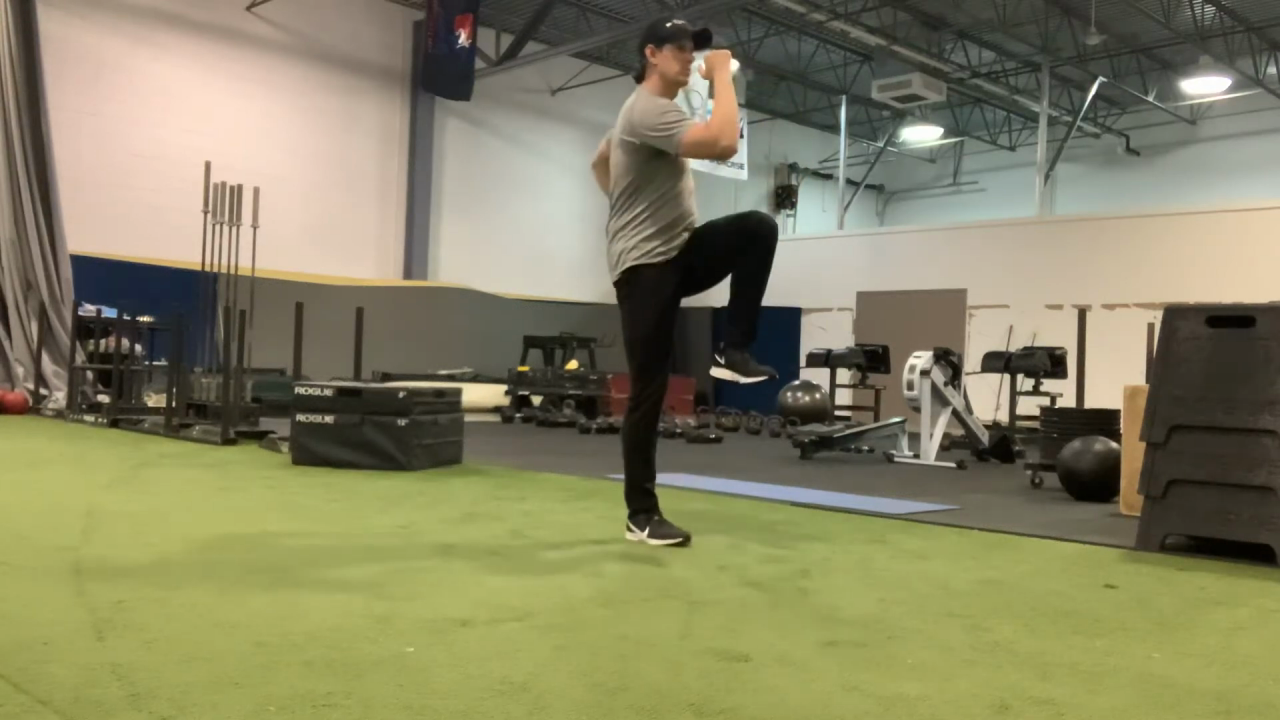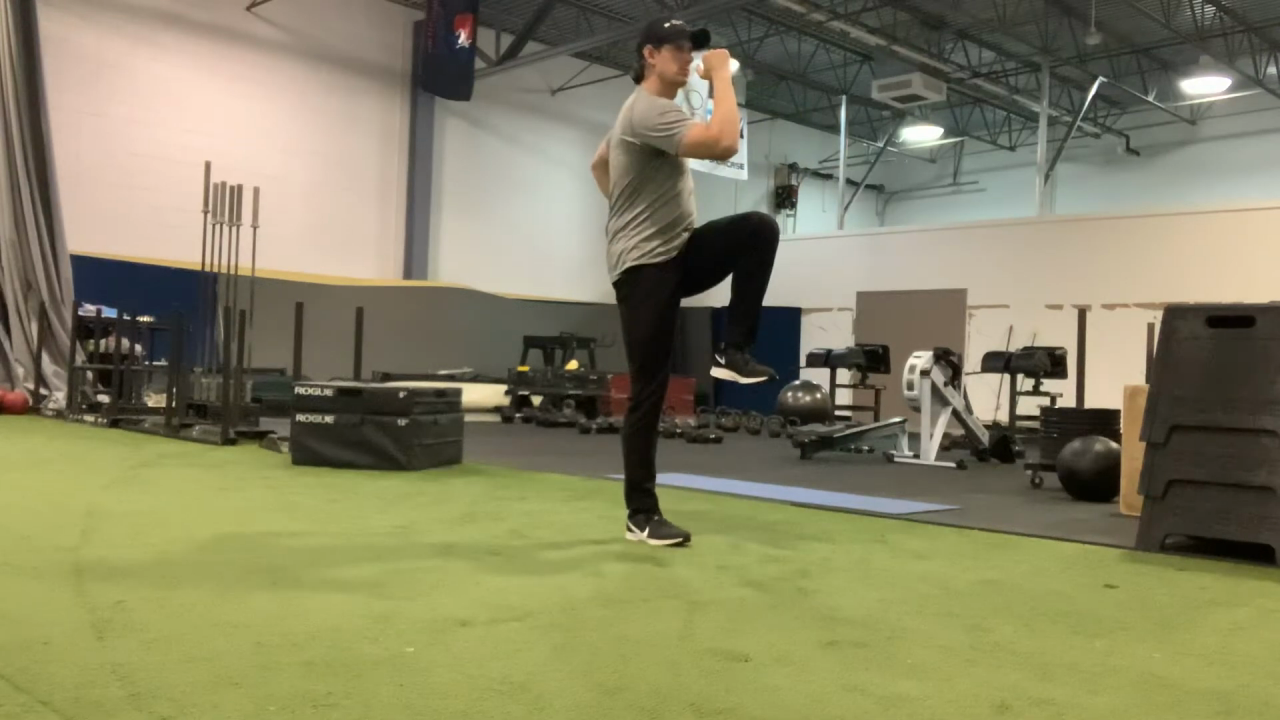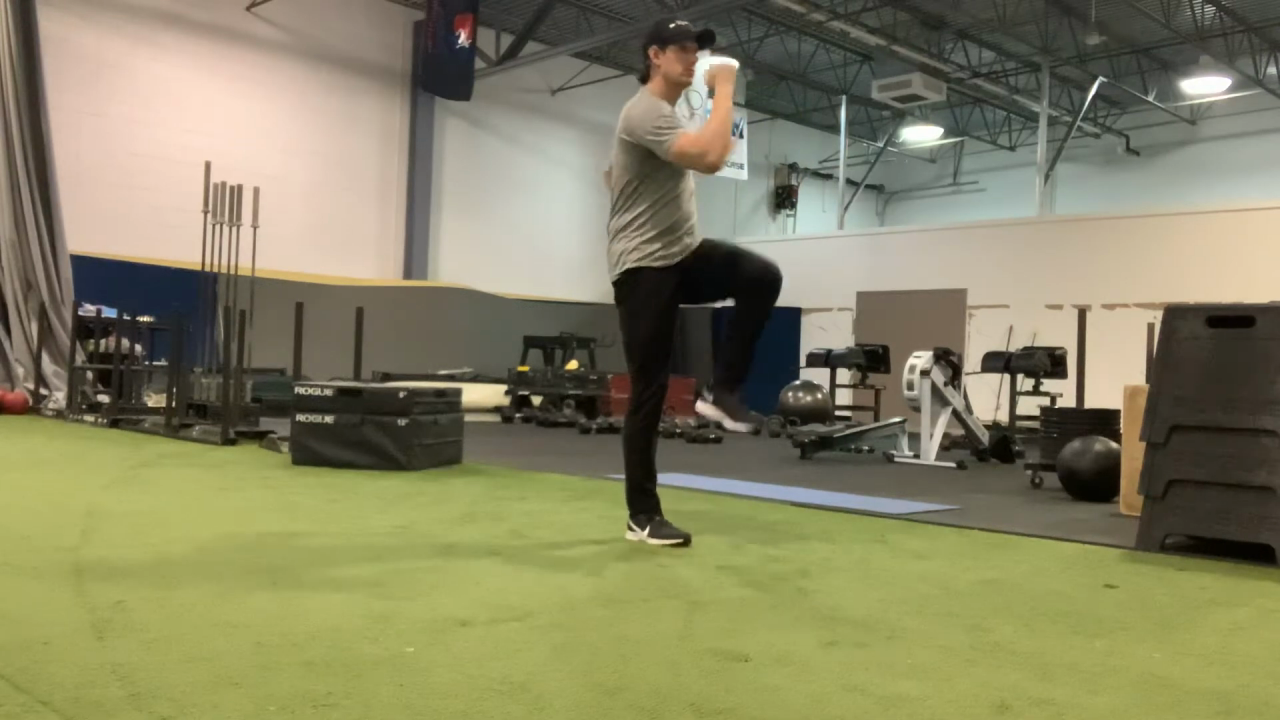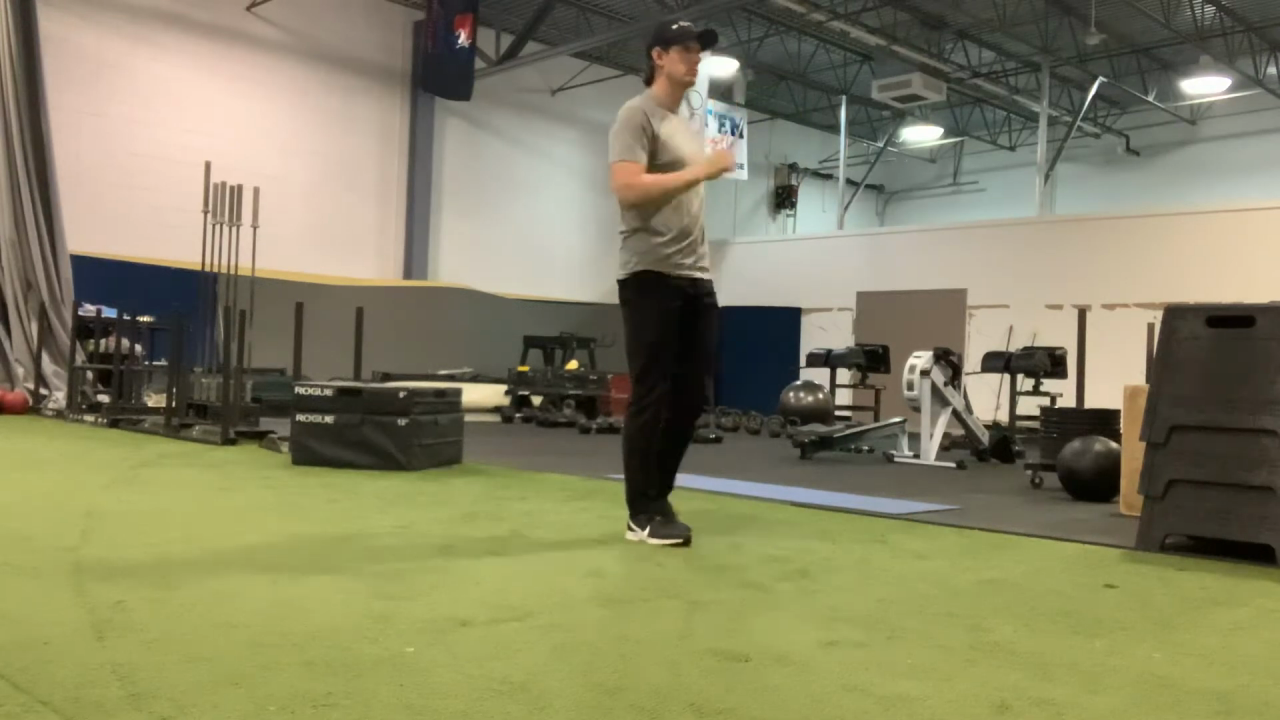
dt=0.3s
person 1, frame 1
left shoulder: (653, 109)
right shoulder: (648, 110)
left elbow: (599, 161)
right elbow: (724, 144)
right wrist: (722, 76)
left hip: (681, 250)
right hip: (644, 263)
left knee: (759, 228)
right knee: (648, 391)
left ankle: (734, 351)
right ankle: (641, 514)
person 1, frame 2
left shoulder: (651, 109)
right shoulder: (648, 110)
left elbow: (599, 163)
right elbow: (724, 143)
right wrist: (721, 76)
left hip: (680, 251)
right hip: (644, 264)
left knee: (759, 229)
right knee: (648, 392)
left ankle: (734, 352)
right ankle: (641, 514)
person 1, frame 3
left shoulder: (661, 112)
right shoulder: (645, 111)
left elbow: (611, 171)
right elbow: (711, 157)
right wrist: (724, 90)
left hip: (684, 257)
right hip: (644, 267)
left knee: (763, 277)
right knee: (650, 393)
left ankle: (722, 389)
right ankle: (643, 515)
person 1, frame 4
left shoulder: (685, 123)
right shoulder: (638, 115)
right elbow: (629, 190)
right wrist: (700, 169)
left hip: (694, 275)
right hip: (651, 276)
left knee: (690, 397)
right knee: (651, 397)
left ankle: (659, 499)
right ankle: (642, 514)
